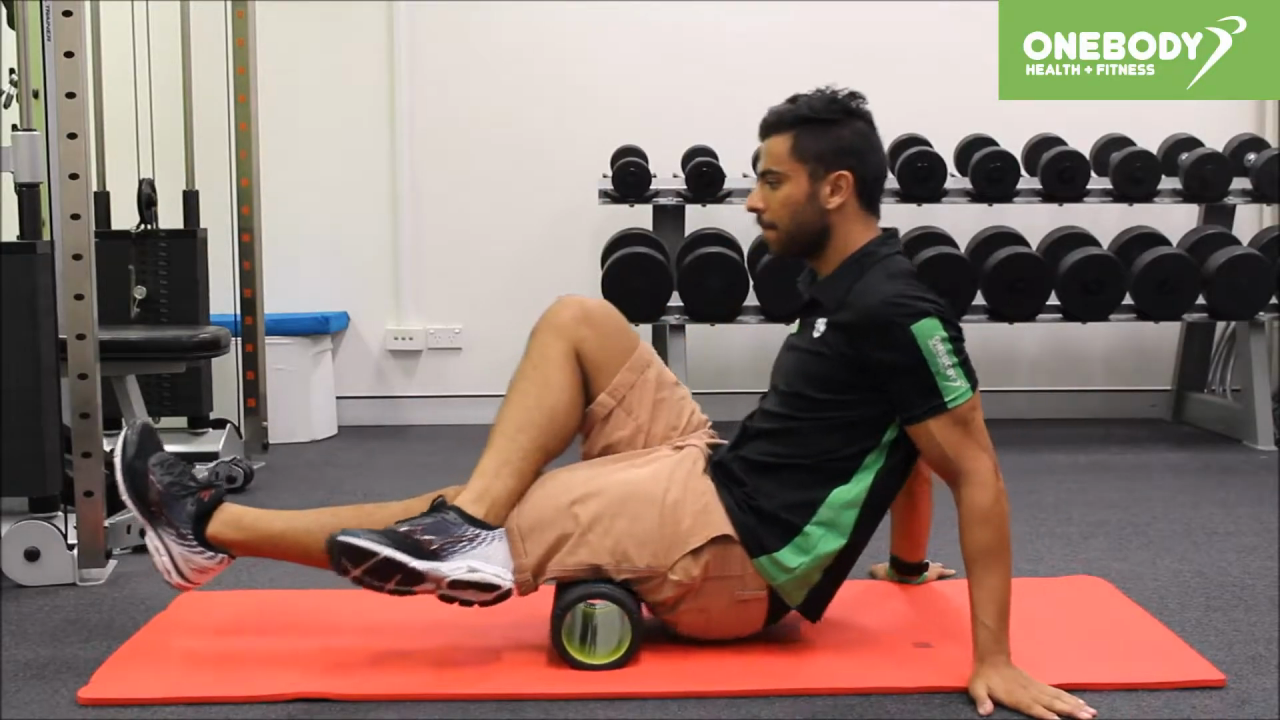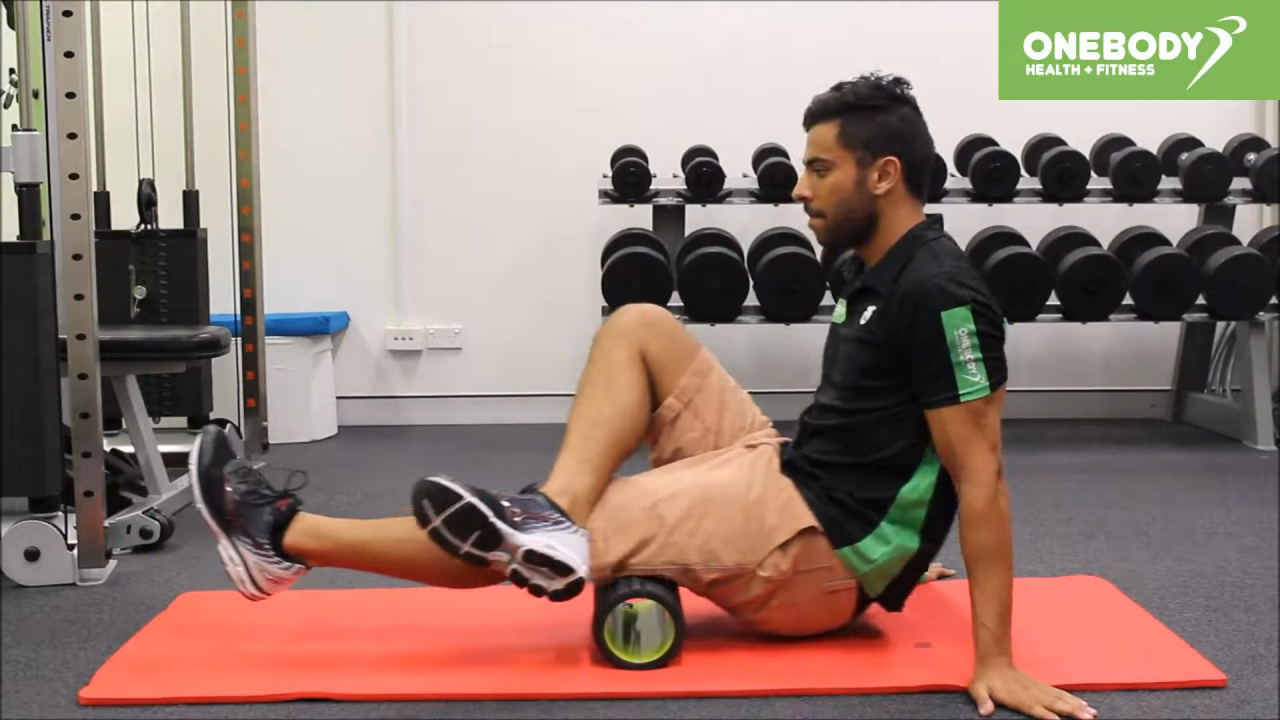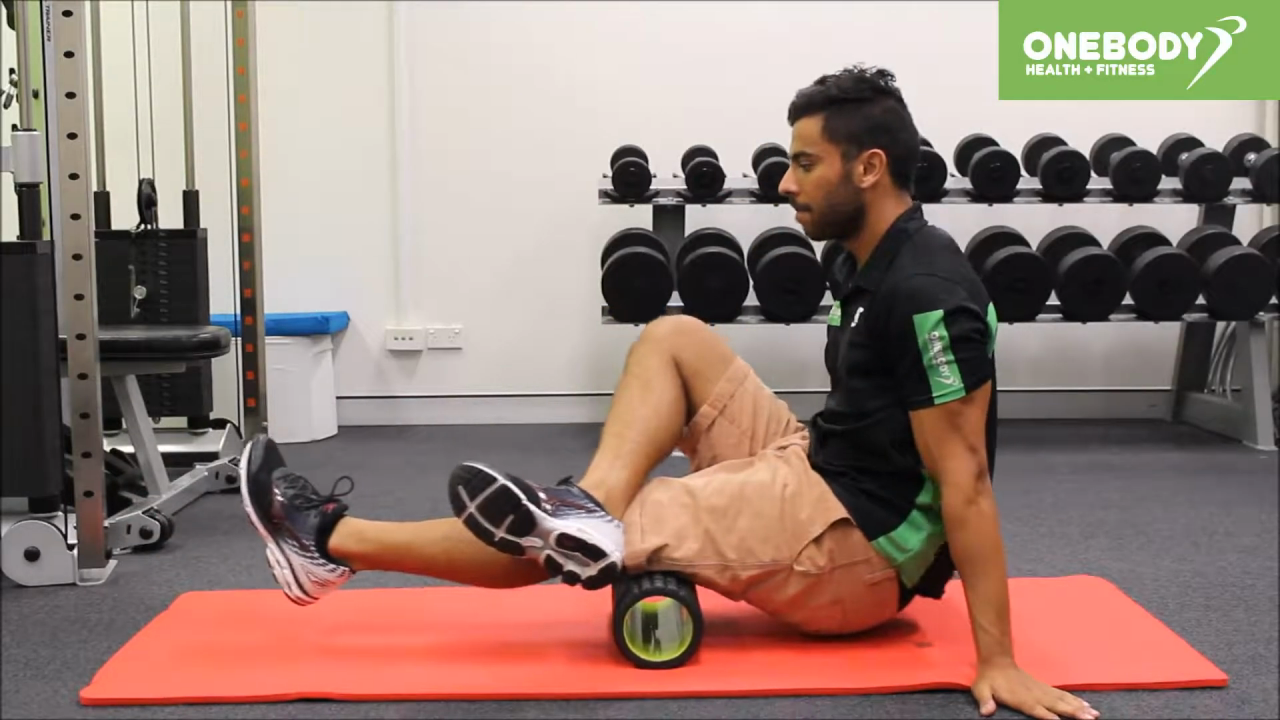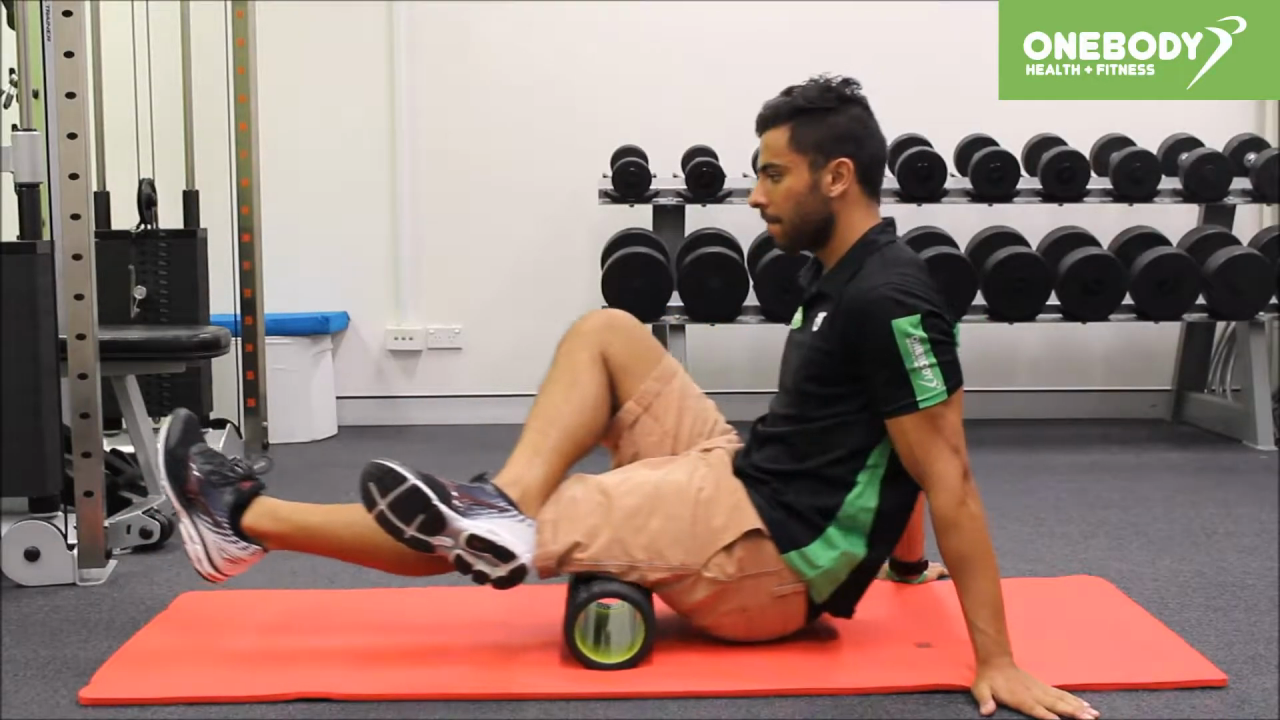
dt=0.5s
person 1, frame 1
left shoulder: (891, 308)
right shoulder: (847, 284)
left elbow: (977, 476)
right elbow: (908, 444)
right wrist: (907, 560)
left hip: (729, 557)
right hip: (716, 480)
left knee: (466, 527)
right knee: (577, 322)
left ankle: (213, 526)
right ankle: (462, 528)
person 1, frame 2
left shoulder: (938, 292)
right shoulder: (879, 273)
left elbow: (980, 476)
right wrist: (906, 547)
left hip: (821, 553)
right hip: (791, 482)
left knee: (508, 549)
right knee: (638, 329)
left ankle: (286, 535)
right ankle: (551, 524)
person 1, frame 3
left shoulder: (923, 290)
right shoulder: (875, 264)
left elbow: (963, 479)
right wrist: (926, 557)
left hip: (855, 552)
right hip: (822, 481)
left knee: (556, 545)
right knee: (672, 340)
left ankle: (332, 540)
right ankle: (588, 515)
person 1, frame 4
left shoulder: (886, 300)
right shoulder: (845, 275)
left elbow: (949, 478)
right elbow: (900, 451)
right wrist: (903, 560)
left hip: (763, 558)
right hip: (746, 487)
left knee: (469, 540)
right knee: (604, 333)
left ankle: (245, 517)
right ankle: (495, 510)
